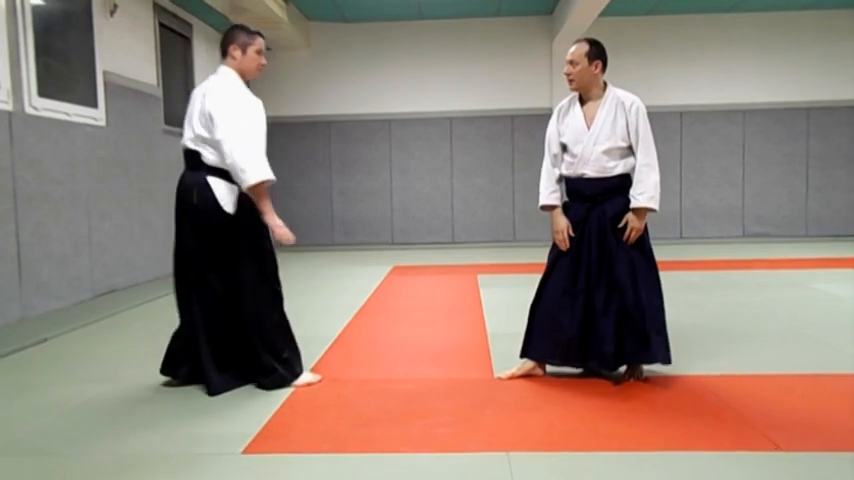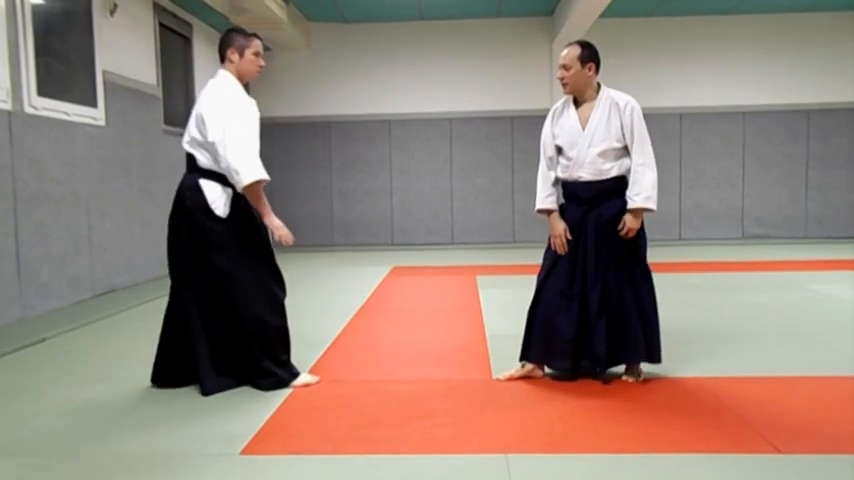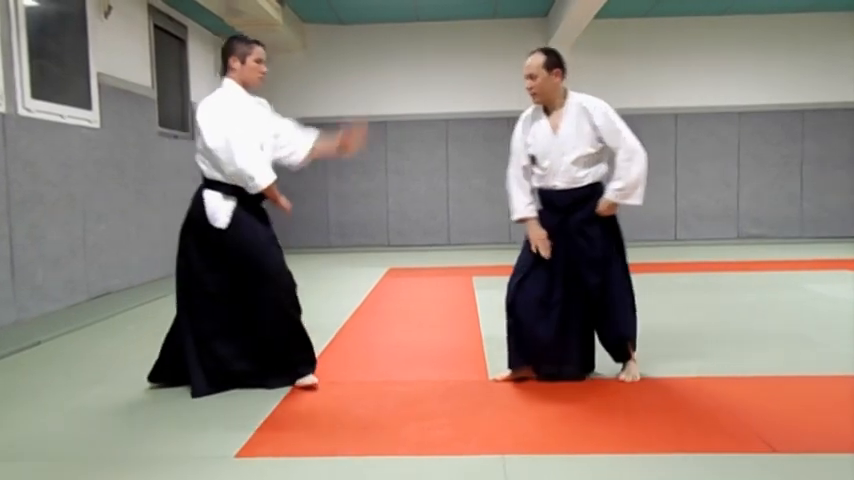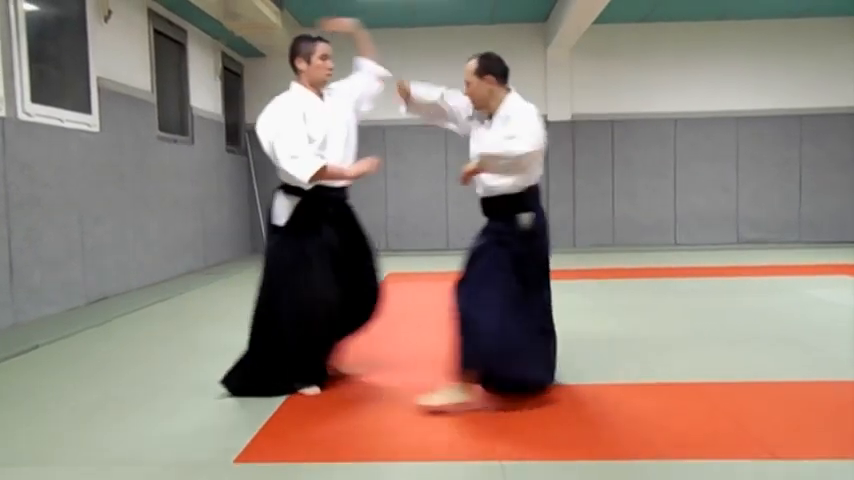
dt=0.4s
person 1, frame 1
left shoulder: (206, 89)
right shoulder: (238, 97)
right elbow: (246, 160)
right wrist: (269, 215)
left hip: (195, 190)
right hip: (221, 195)
left knee: (205, 281)
right knee: (254, 282)
left ankle: (189, 365)
right ankle: (279, 368)
person 1, frame 2
left shoulder: (215, 92)
right shoulder: (230, 98)
right elbow: (240, 162)
left wrist: (257, 211)
right wrist: (267, 215)
left hip: (198, 196)
right hip: (216, 200)
left knee: (200, 286)
right knee: (253, 284)
left ankle: (181, 368)
right ankle: (275, 370)
person 1, frame 3
left shoulder: (257, 107)
right shoulder: (217, 106)
left elbow: (288, 140)
right elbow: (245, 164)
left wrist: (335, 145)
right wrist: (279, 200)
left hip: (239, 210)
right hip: (223, 210)
left knee: (213, 294)
right knee: (272, 284)
left ankle: (186, 369)
right ankle: (288, 367)
person 1, frame 4
left shoulder: (341, 98)
right shoulder: (283, 109)
left elbow: (373, 74)
right elbow: (296, 163)
left wrist: (357, 32)
right wrist: (347, 171)
left hip: (335, 209)
right hip: (301, 213)
left knee: (358, 289)
right knee: (298, 296)
left ankle: (310, 362)
right ankle: (290, 374)
person 2, frame 1
left shoulder: (628, 105)
right shoulder: (563, 111)
left elbow: (646, 159)
right elbow: (551, 162)
left wrist: (640, 209)
right wrist: (556, 211)
left hip: (616, 205)
right hip: (576, 207)
left knee: (627, 285)
right knee: (560, 283)
left ankle: (633, 361)
right ankle: (537, 359)
person 2, frame 2
left shoulder: (623, 106)
right shoulder: (558, 113)
left elbow: (643, 160)
right elbow: (547, 165)
left wrist: (637, 209)
right wrist: (553, 215)
left hip: (613, 206)
right hip: (573, 209)
left knee: (622, 285)
right knee: (556, 286)
left ankle: (631, 360)
right ankle: (536, 361)
person 2, frame 3
left shoulder: (592, 110)
right shoulder: (527, 121)
left elbow: (632, 153)
right elbow: (518, 174)
left wrist: (613, 197)
right wrist: (530, 221)
left hip: (590, 214)
right hip: (548, 216)
left knee: (607, 288)
right knee: (526, 290)
left ankle: (627, 356)
right ankle: (528, 363)
person 2, frame 4
left shoulder: (521, 113)
right shoulder: (476, 113)
left elbow: (527, 146)
right elbow: (441, 101)
left wrist: (481, 161)
right wrist: (411, 92)
left hip: (518, 222)
right hip: (502, 221)
left knee: (484, 296)
right knee: (512, 298)
left ankle: (471, 387)
right ankle: (520, 380)
